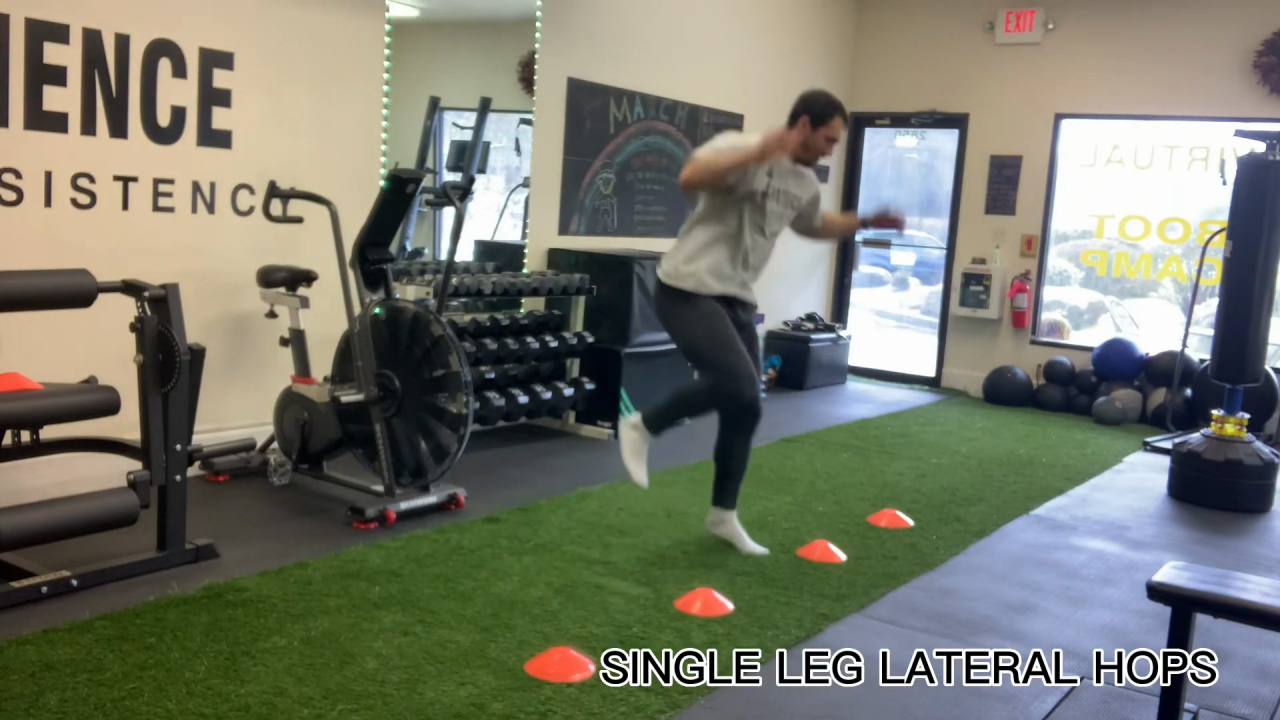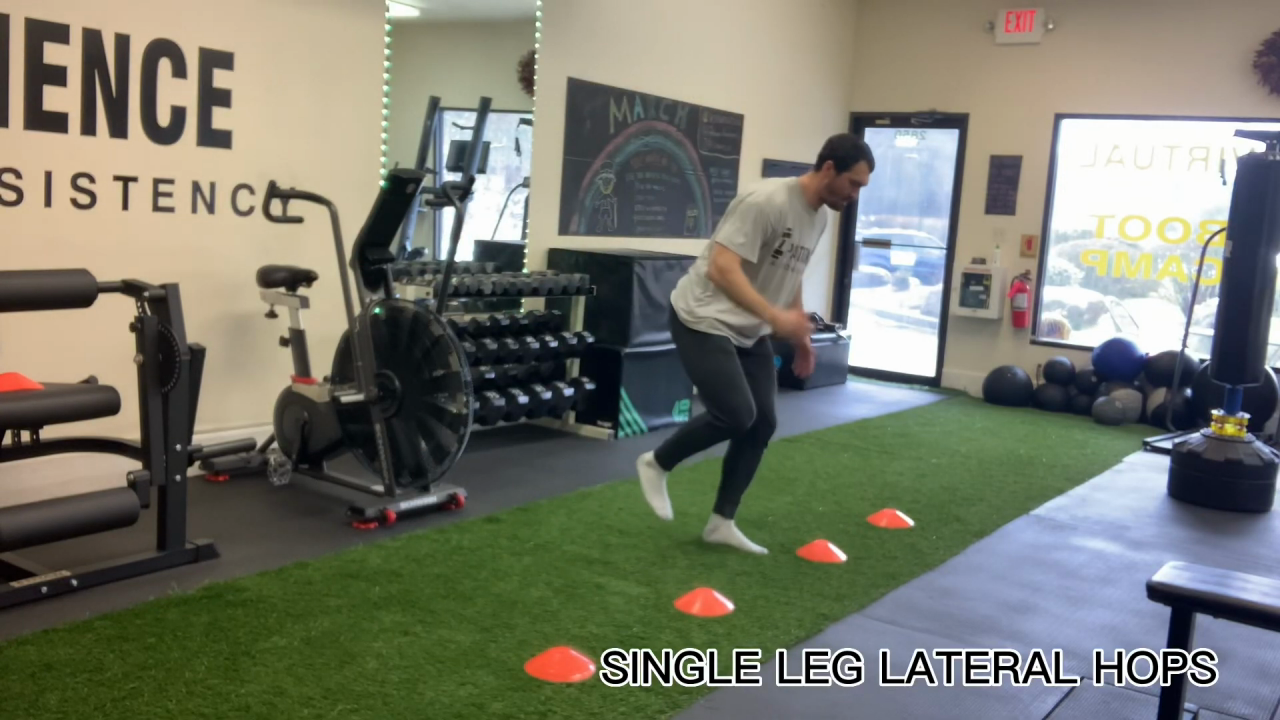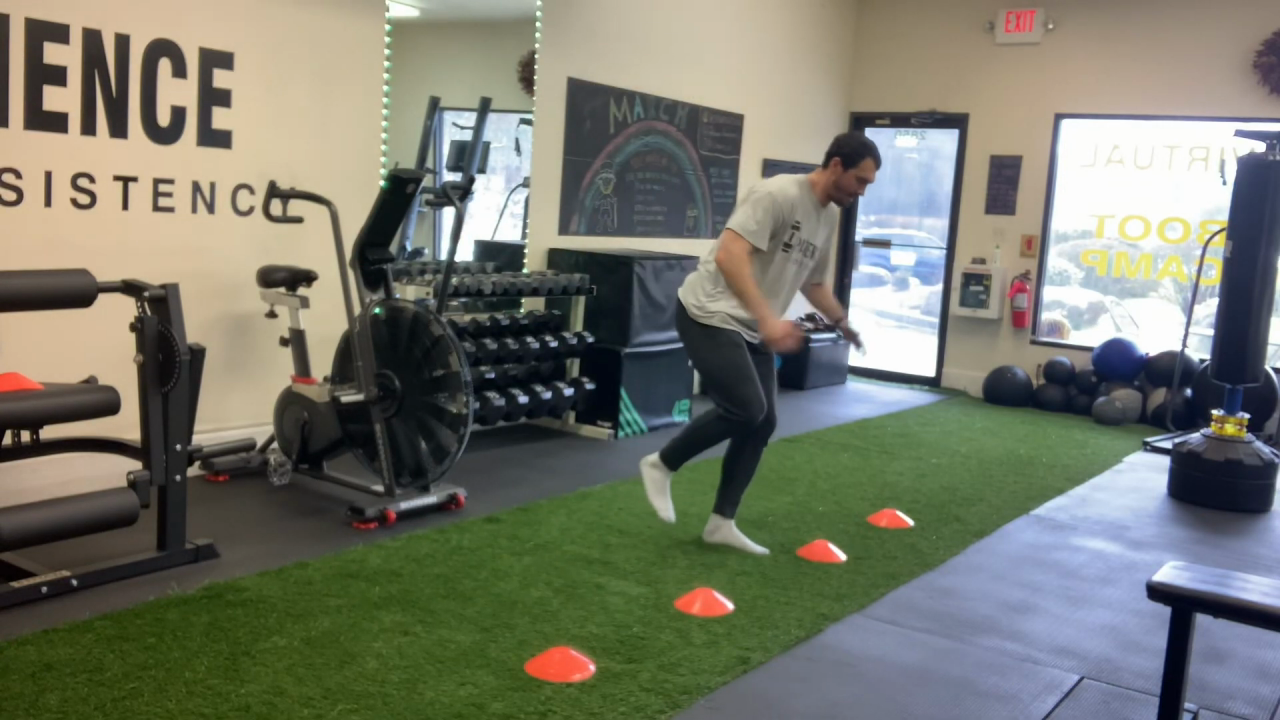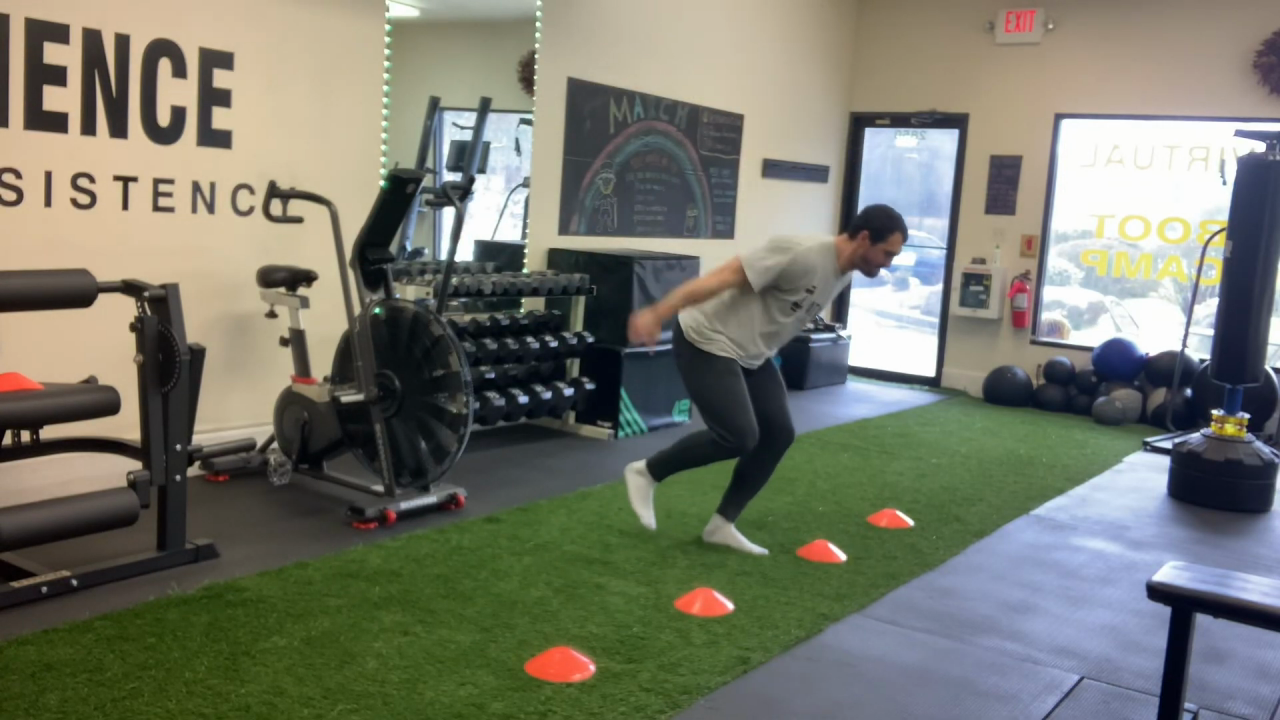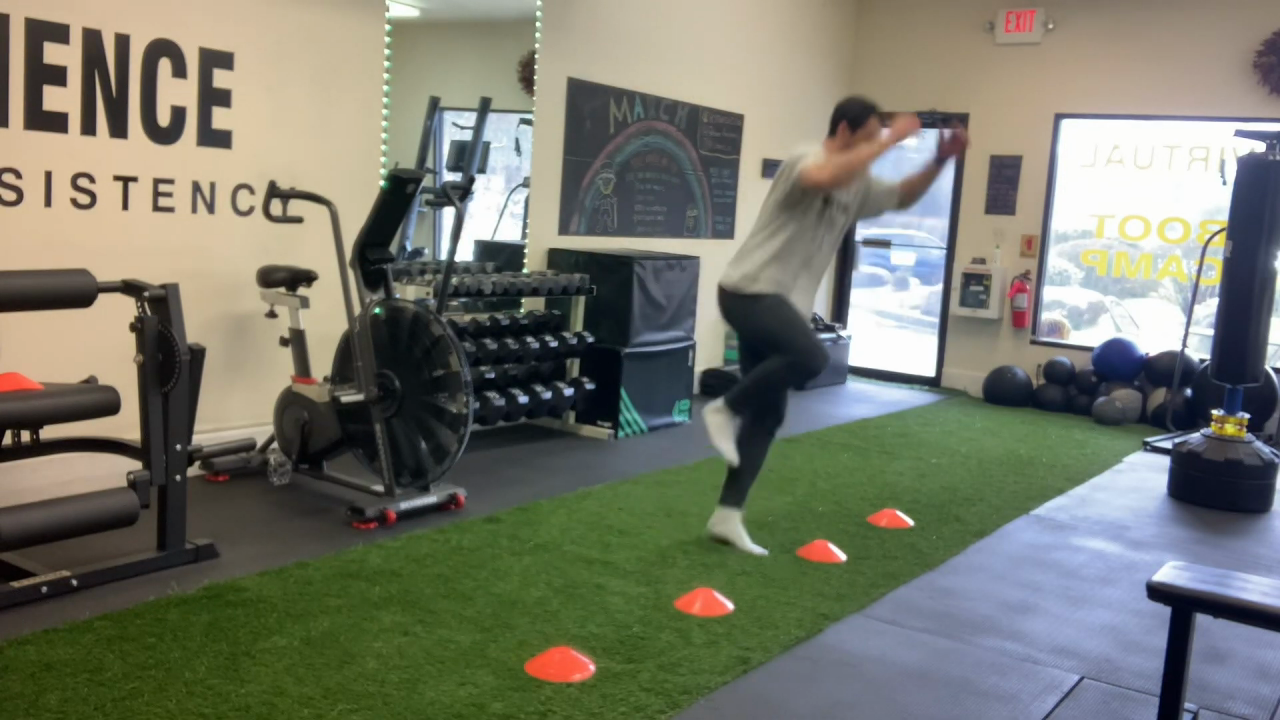
dt=0.4s
person 1, frame 1
left shoulder: (801, 179)
right shoulder: (743, 149)
left elbow: (816, 224)
right elbow: (690, 178)
left wrist: (865, 222)
right wrist: (753, 153)
left hip: (733, 298)
right hip: (689, 291)
left knee: (743, 406)
right knee: (736, 385)
left ankle: (723, 515)
right ankle: (644, 427)
person 1, frame 2
left shoulder: (819, 218)
right shoulder: (765, 202)
right elbow: (721, 267)
left wrist: (800, 335)
right wrist: (774, 316)
left hip: (750, 331)
right hip: (704, 319)
left knee: (762, 423)
right knee: (735, 415)
left ankle: (721, 522)
right ankle: (656, 464)
person 1, frame 3
left shoulder: (830, 216)
right shoulder: (777, 195)
left elbow: (812, 280)
right elbow: (730, 254)
left wrist: (843, 324)
right wrist: (767, 317)
left hip: (751, 328)
right hip: (714, 318)
left knee: (761, 421)
right knee: (745, 409)
left ankle: (721, 522)
right ankle: (660, 465)
person 1, frame 4
left shoulder: (841, 275)
right shoulder: (801, 255)
right elbow: (726, 275)
right wrist: (659, 314)
left hip: (746, 350)
right hip: (707, 343)
left knee: (779, 434)
right knee: (740, 436)
left ankle: (722, 525)
right ankle: (646, 472)
person 1, frame 5
left shoulder: (856, 181)
right shoulder: (809, 161)
left elbow: (902, 198)
right elbow: (824, 179)
left wrist: (942, 160)
right wrist: (886, 140)
left hip: (779, 299)
right hip: (749, 292)
left knee: (768, 412)
right knee: (811, 359)
left ankle: (727, 515)
right ankle: (725, 409)
